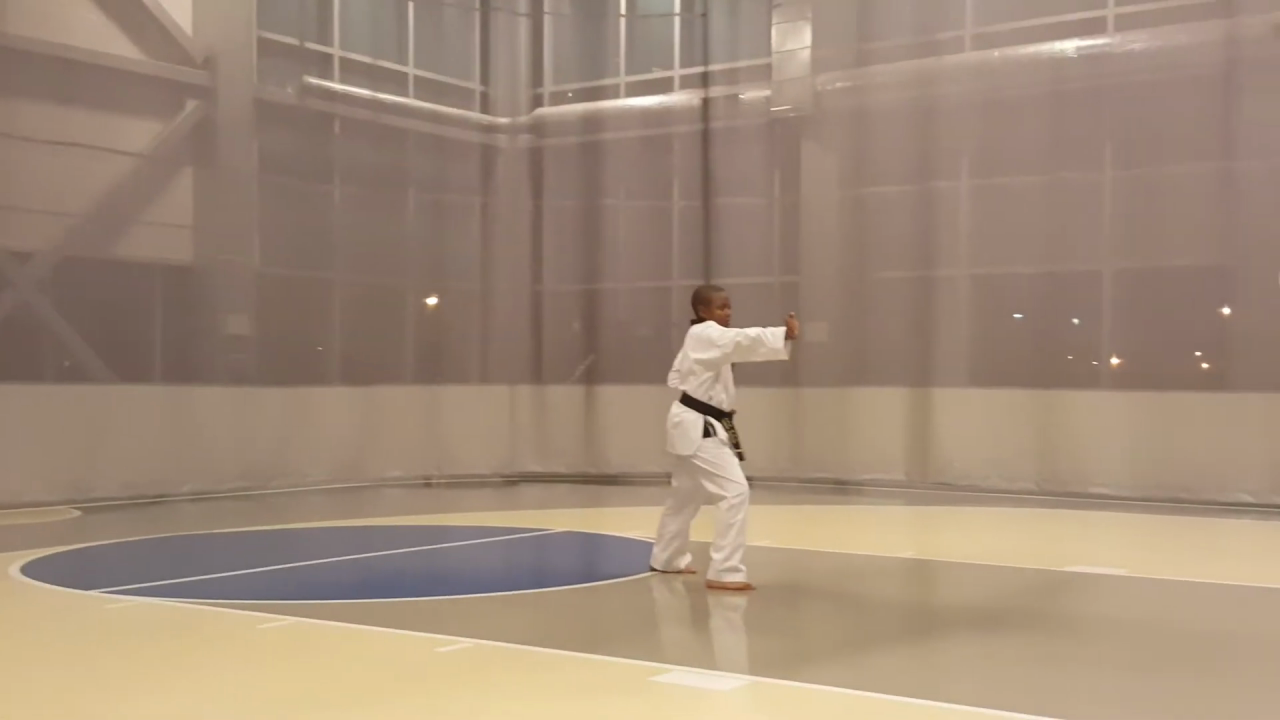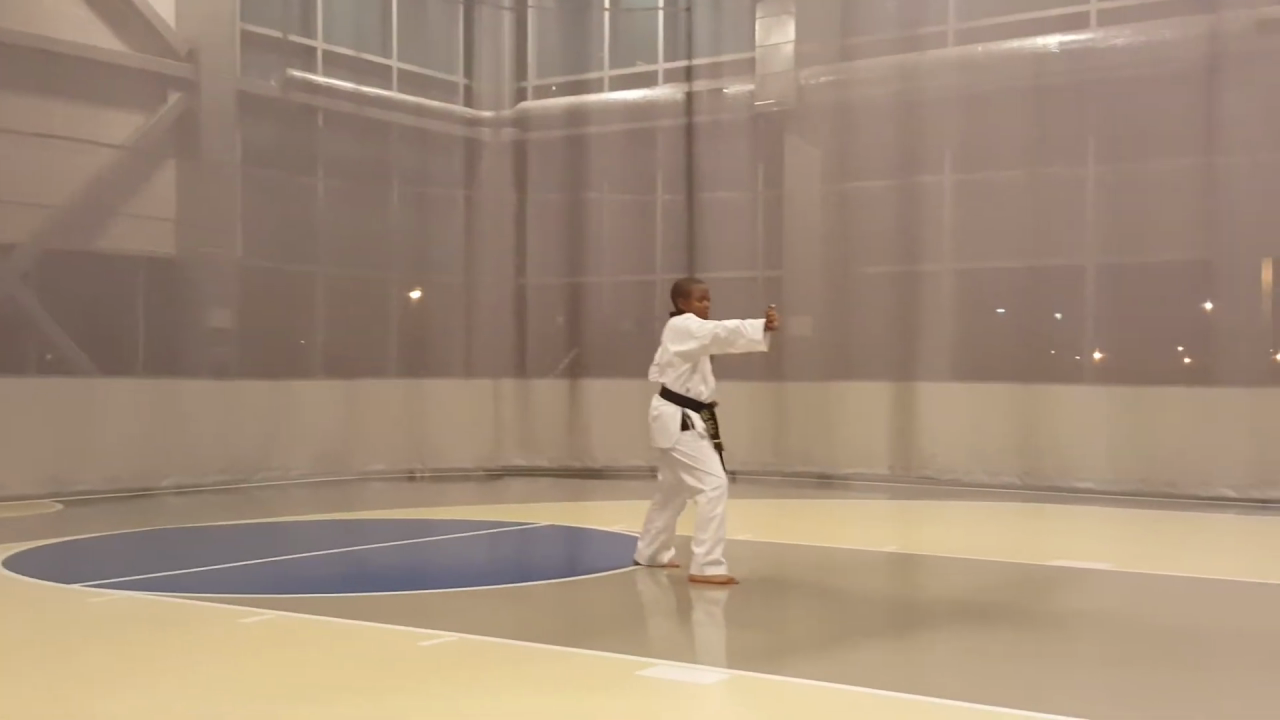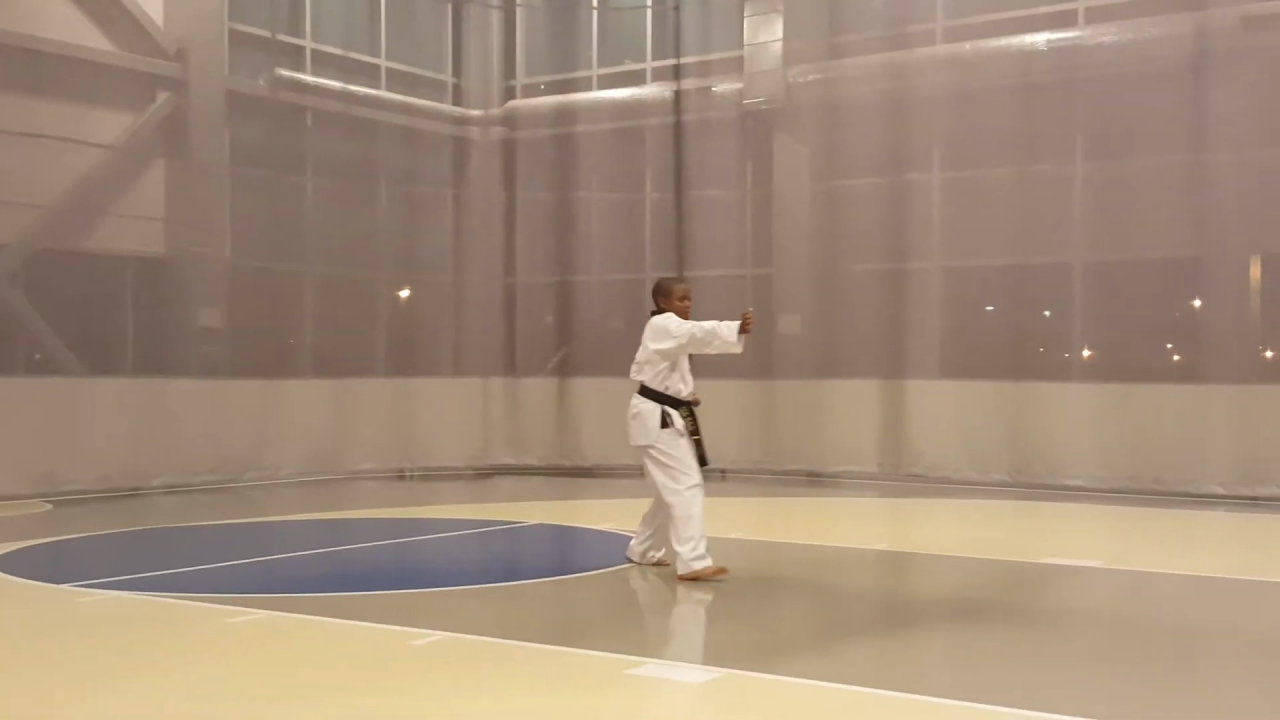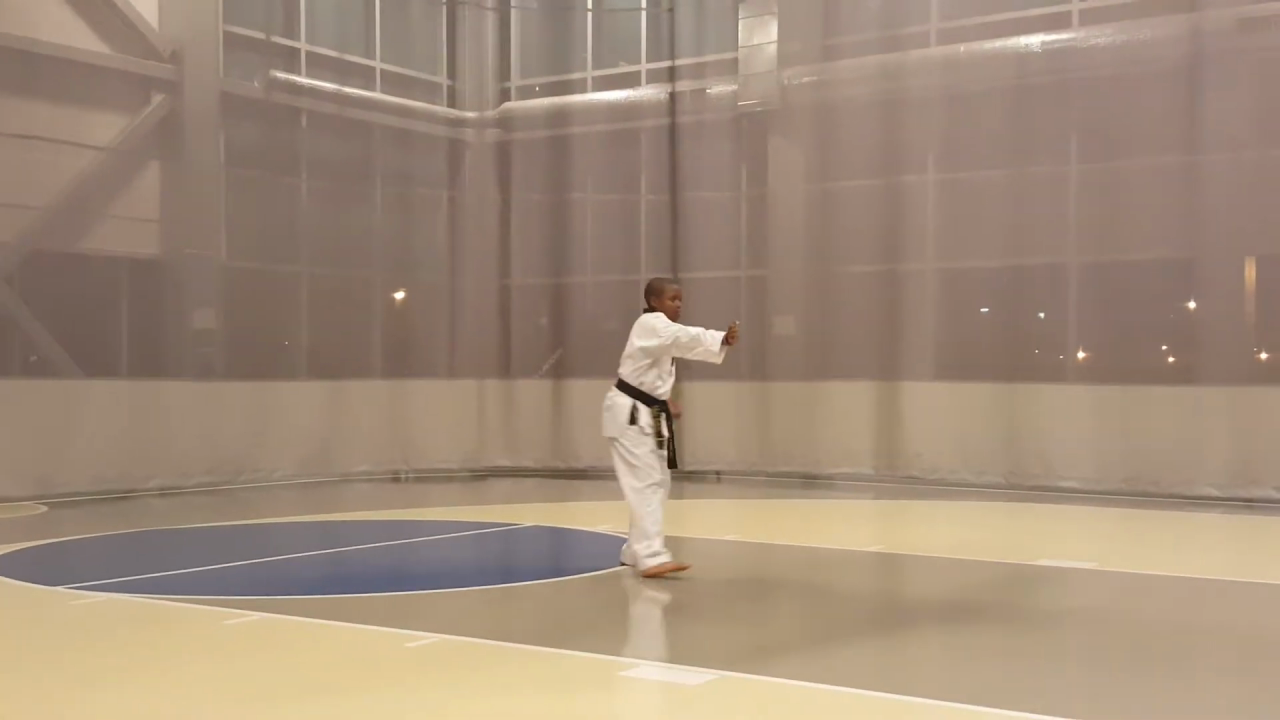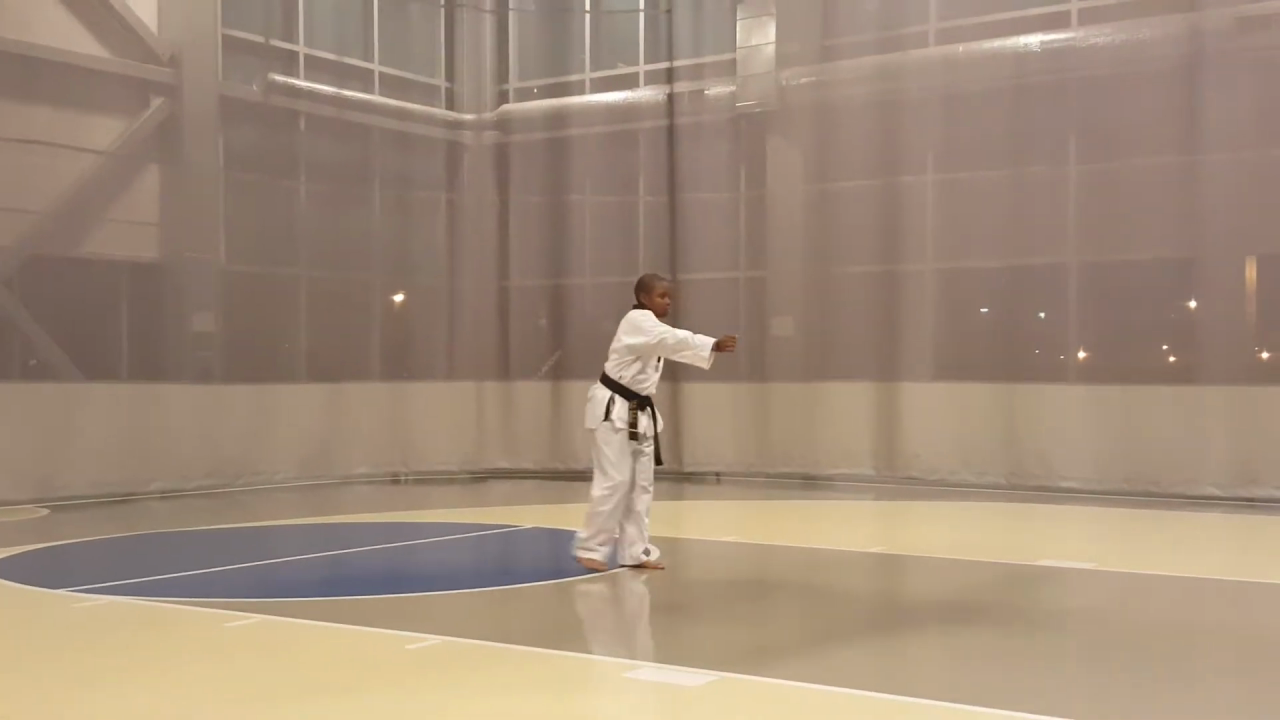
dt=0.2s
person 1, frame 1
left shoulder: (700, 340)
right shoulder: (705, 335)
left elbow: (676, 378)
right elbow: (744, 341)
left wrist: (711, 401)
right wrist: (783, 335)
left hip: (695, 424)
right hip: (699, 428)
left knee: (685, 497)
right knee: (735, 492)
left ankle: (666, 558)
right ankle: (724, 572)
person 1, frame 2
left shoulder: (682, 332)
right shoulder: (682, 327)
left elbow: (657, 371)
right elbow: (722, 333)
left wrist: (695, 395)
right wrist: (762, 327)
left hip: (680, 417)
right hip: (679, 420)
left knee: (673, 491)
right knee: (712, 486)
left ankle: (651, 552)
right ankle: (707, 566)
person 1, frame 3
left shoulder: (665, 331)
right shoulder: (663, 326)
left elbow: (638, 371)
right elbow: (700, 334)
left wrist: (681, 395)
right wrist: (737, 328)
left hip: (665, 416)
right hip: (656, 418)
left knee: (671, 487)
right knee: (685, 485)
left ankle: (645, 550)
right ankle: (694, 561)
person 1, frame 4
left shoulder: (658, 329)
right shoulder: (650, 324)
right elbow: (685, 338)
left wrist: (663, 402)
right wrist: (722, 339)
left hip: (649, 415)
right hip: (630, 415)
left knee: (656, 484)
right knee: (645, 484)
left ankle: (640, 552)
right ankle: (649, 557)
person 1, frame 5
left shoulder: (650, 325)
right shoulder: (638, 321)
right elbow: (672, 340)
right wrist: (715, 344)
left hip: (638, 411)
right hip: (614, 409)
left knee: (641, 483)
right knee: (613, 480)
left ankle: (635, 551)
right ankle: (590, 549)
